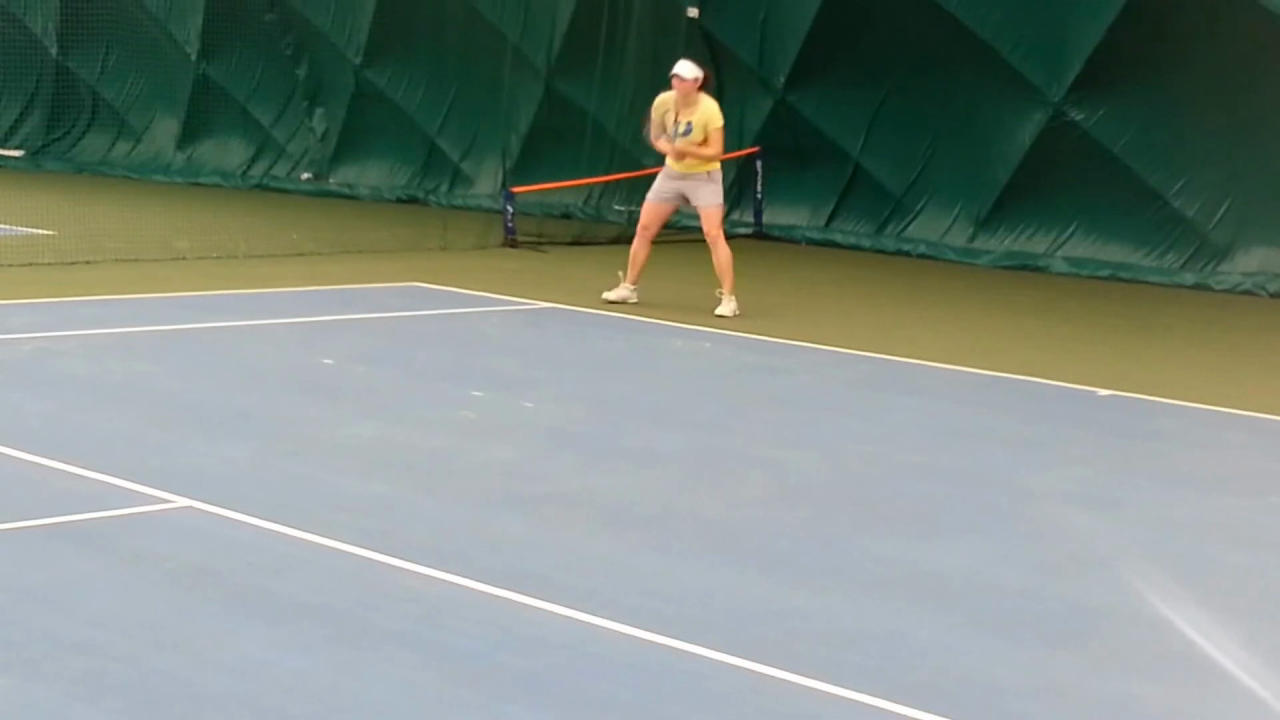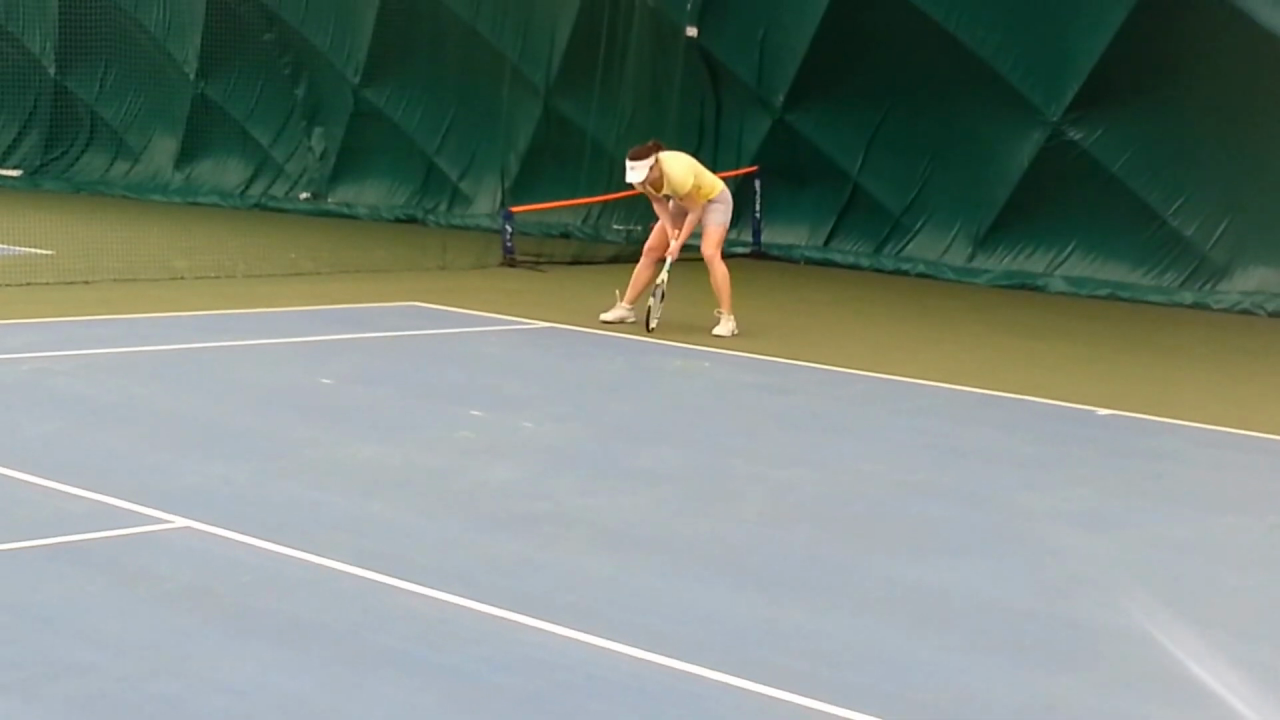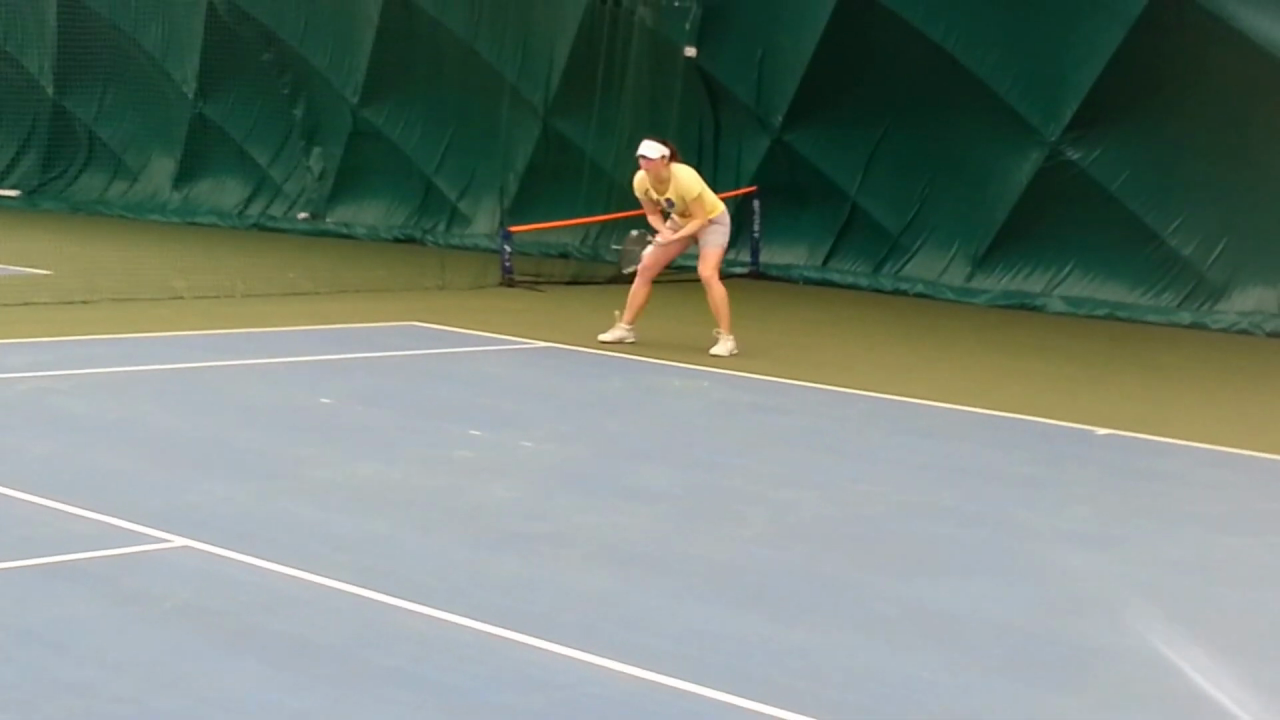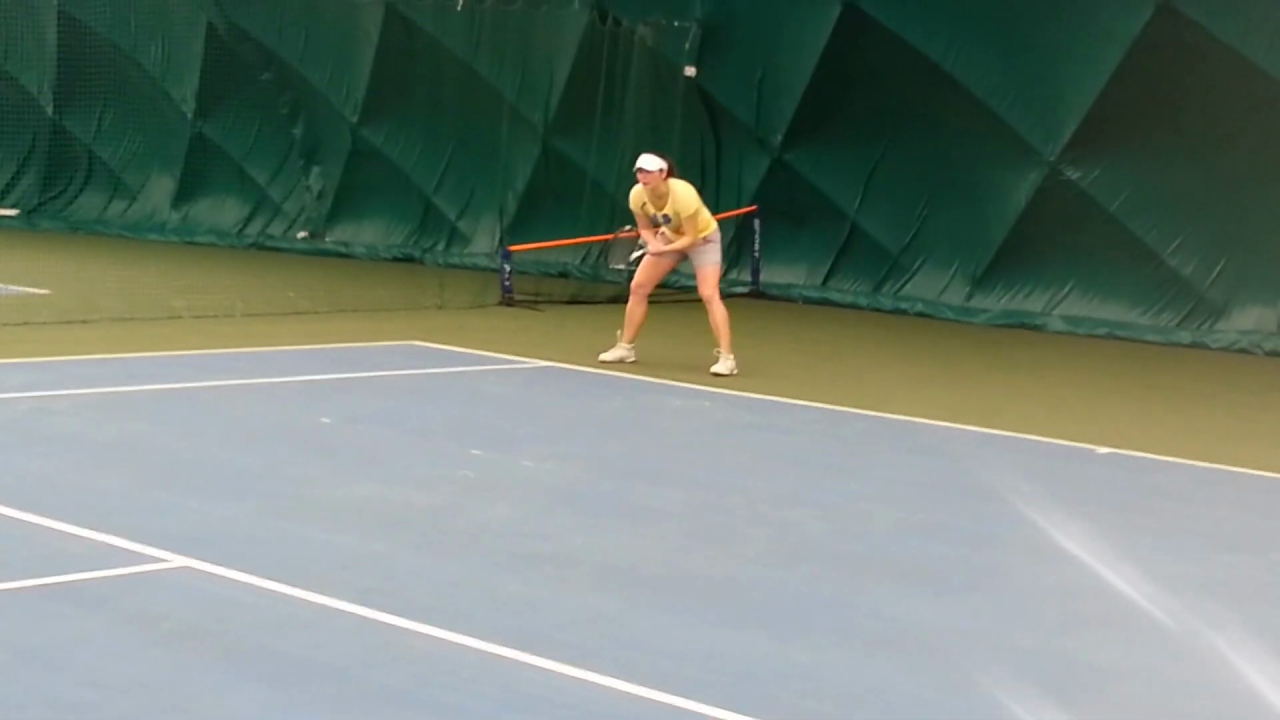
dt=0.7s
person 1, frame 1
left shoulder: (709, 109)
right shoulder: (662, 102)
left elbow: (716, 152)
right elbow: (656, 139)
left wrist: (686, 149)
right wrist: (671, 150)
left hip: (704, 176)
right hip: (671, 173)
left knee: (713, 234)
right knee: (644, 228)
left ankle: (728, 299)
right ankle: (629, 287)
person 1, frame 2
left shoulder: (676, 173)
right shoulder: (639, 176)
left elbow: (696, 209)
left wrist: (679, 242)
right wrist: (669, 228)
left hip: (713, 199)
right hip: (683, 201)
left knee: (710, 253)
right knee: (650, 251)
left ankle: (727, 319)
right ankle: (626, 307)
person 1, frame 3
left shoulder: (685, 178)
right shoulder: (641, 181)
left elbow: (700, 219)
right elbow: (653, 214)
left wrist: (674, 238)
right wrist: (664, 231)
left hip: (711, 219)
right hip: (680, 220)
left knee: (708, 274)
right knee: (645, 269)
left ankle: (726, 338)
right ankle: (625, 328)
person 1, frame 4
left shoulder: (683, 194)
right shoulder: (637, 195)
left elbow: (691, 238)
right elbow: (645, 229)
left wrist: (663, 250)
right wrist: (653, 243)
left hip: (704, 237)
right hip: (670, 236)
left knee: (709, 293)
right knee: (638, 287)
left ankle: (726, 357)
right ankle: (625, 347)
